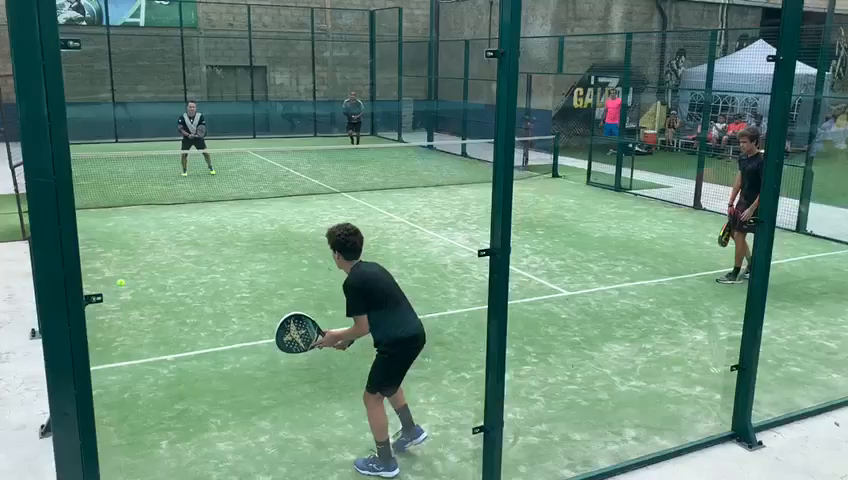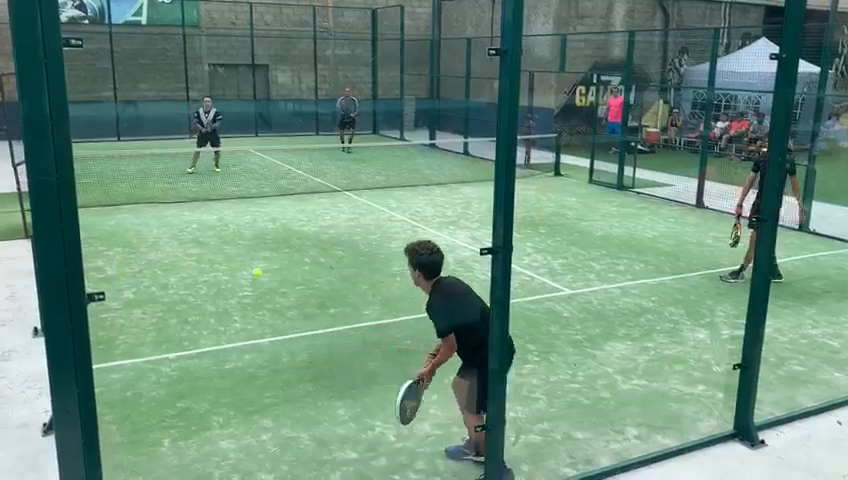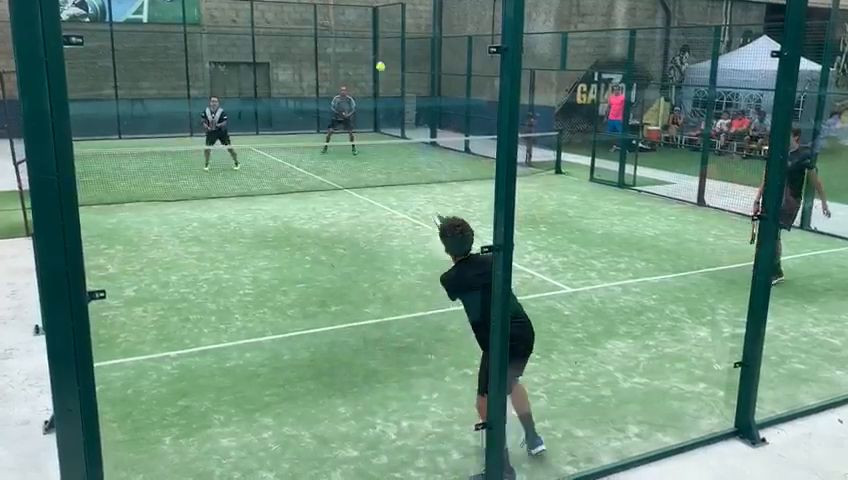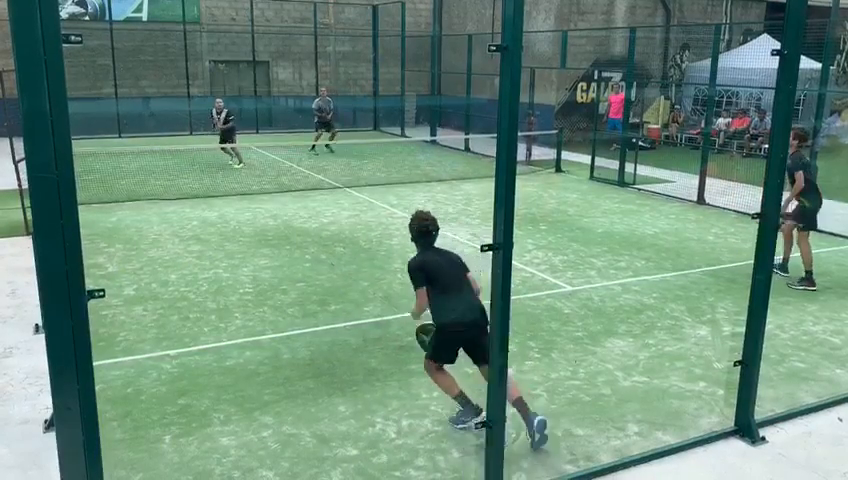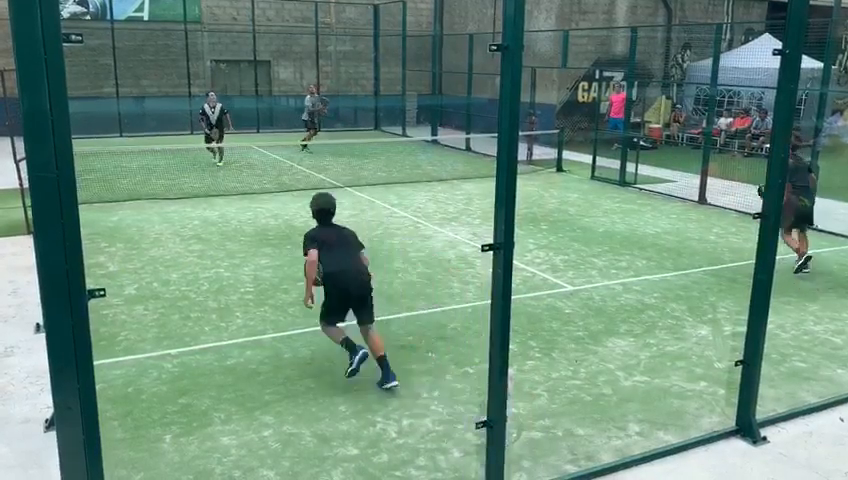
dt=0.4s
person 1, frame 1
left shoulder: (353, 283)
right shoulder: (373, 269)
left elbow: (362, 328)
left wrist: (333, 338)
right wrist: (347, 336)
left hip: (397, 343)
right hip: (414, 334)
left knee: (372, 397)
right knee: (387, 386)
right ankle: (411, 430)
person 1, frame 2
left shoulder: (435, 305)
right shoulder: (452, 284)
left elbow: (450, 347)
left wrist: (428, 370)
right wrist: (435, 356)
left hip: (492, 356)
left knee: (475, 418)
right knee: (460, 386)
right ankle: (475, 448)
person 1, frame 3
left shoulder: (449, 279)
right shoulder: (492, 260)
right hip: (525, 332)
left knee: (486, 404)
right knee: (512, 381)
right ankle: (533, 438)
person 1, frame 4
left shoulder: (417, 264)
right shoulder: (453, 256)
left elbow: (421, 302)
right elbow: (476, 289)
left wrist: (416, 314)
left hip: (449, 324)
right hip: (476, 317)
left knee: (432, 366)
right knee: (490, 371)
left ankle: (470, 410)
right ankle: (532, 419)
person 1, frame 5
left shoulder: (312, 236)
right shoulder: (348, 233)
left elbow: (312, 261)
right elbow: (365, 261)
left wrist: (308, 290)
left hip: (337, 286)
right hip: (361, 282)
left knee: (328, 325)
right knee: (368, 330)
left ankle: (354, 350)
right ankle: (388, 374)
person 2, frame 1
left shoulder: (762, 162)
right shoulder: (742, 158)
left wrist: (751, 209)
right wrist: (731, 203)
left hip: (753, 205)
right hip: (742, 202)
left knee: (739, 236)
right knee: (737, 236)
left ankle: (736, 273)
right ankle: (752, 265)
person 2, frame 2
left shoulder: (789, 161)
right shoulder: (761, 158)
left elbow: (794, 184)
right elbow: (750, 181)
left wrist: (800, 206)
right wrist: (740, 203)
right hip: (759, 201)
left knee: (755, 237)
left ankle: (740, 272)
right ankle: (775, 271)
person 2, frame 3
left shoulder: (804, 156)
left elbow: (815, 180)
left wrist: (824, 203)
right wrist: (757, 200)
left hip: (791, 202)
left ankle: (776, 272)
right ankle: (776, 269)
person 2, frame 4
left shoulder: (794, 159)
right shoulder: (798, 157)
left elbow: (800, 183)
left wrist: (786, 202)
left hip: (808, 202)
right hip: (810, 200)
left knee: (802, 238)
right knee: (786, 228)
left ankle: (809, 279)
right ankle: (783, 266)
person 2, frame 5
right shoulder: (804, 162)
right elbow: (814, 181)
left hip: (793, 199)
right hip: (807, 200)
left knee: (786, 235)
right knee: (802, 233)
left ankle: (802, 255)
right ankle: (802, 258)
